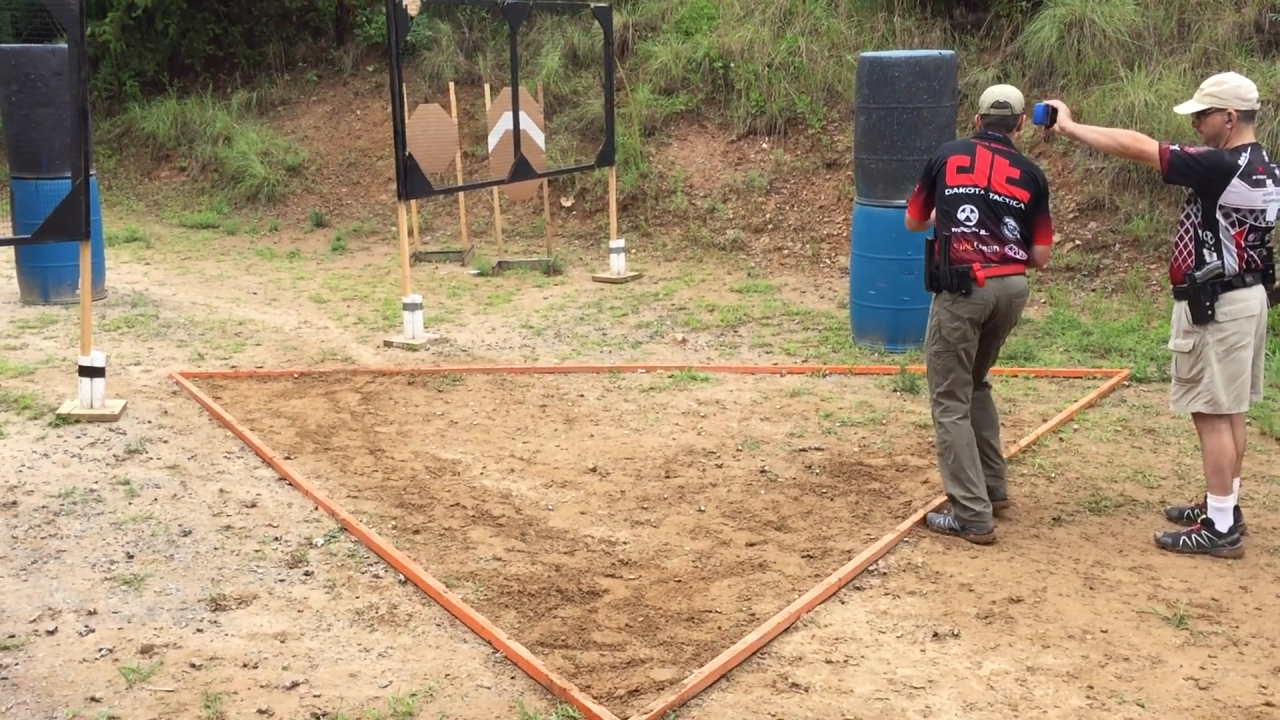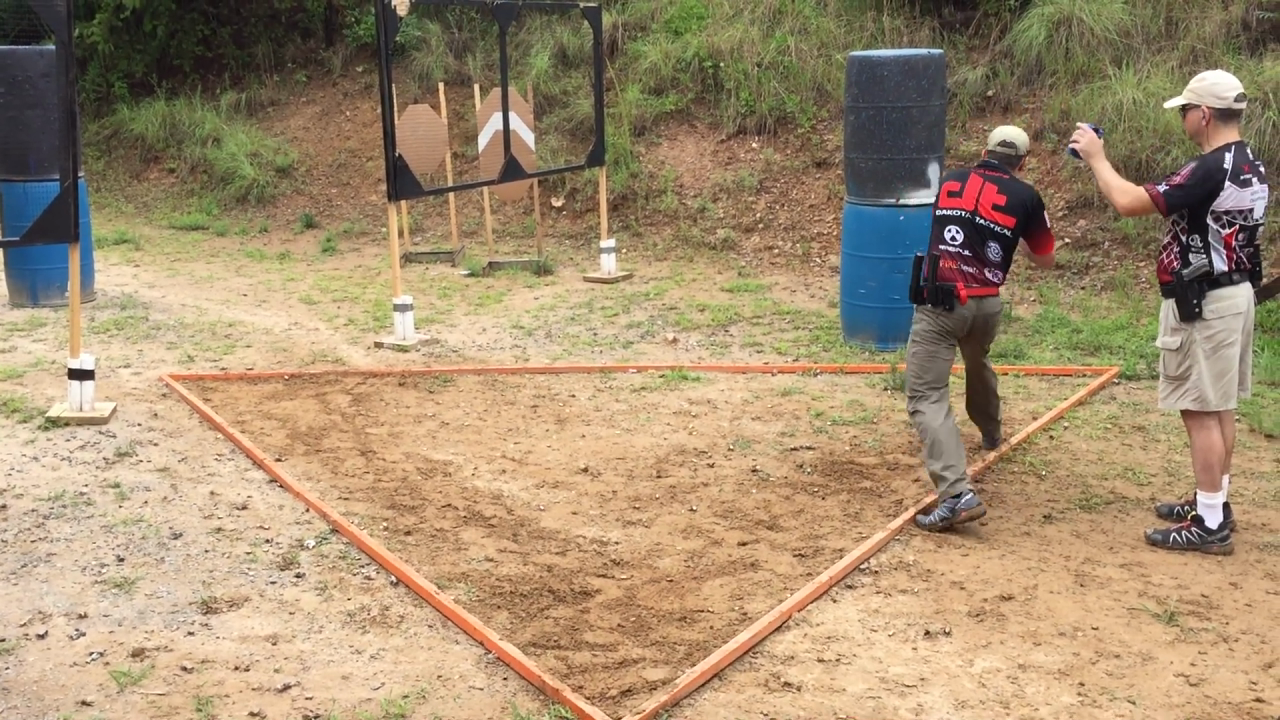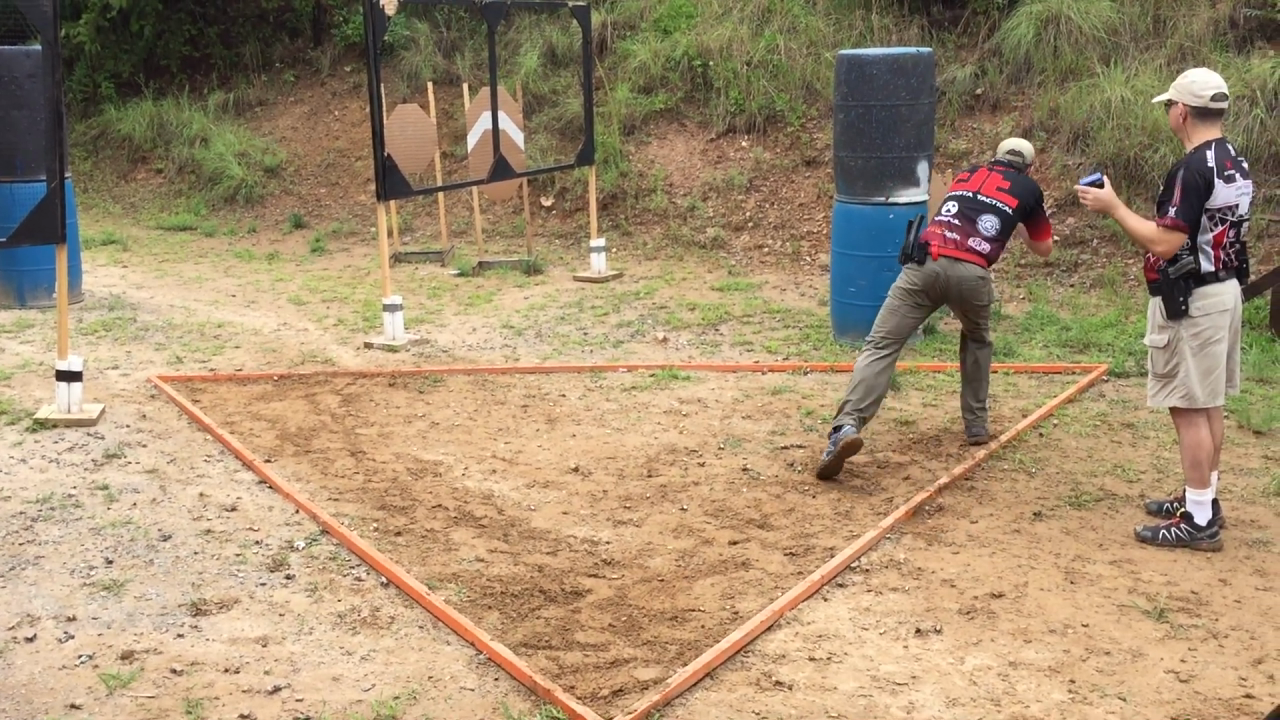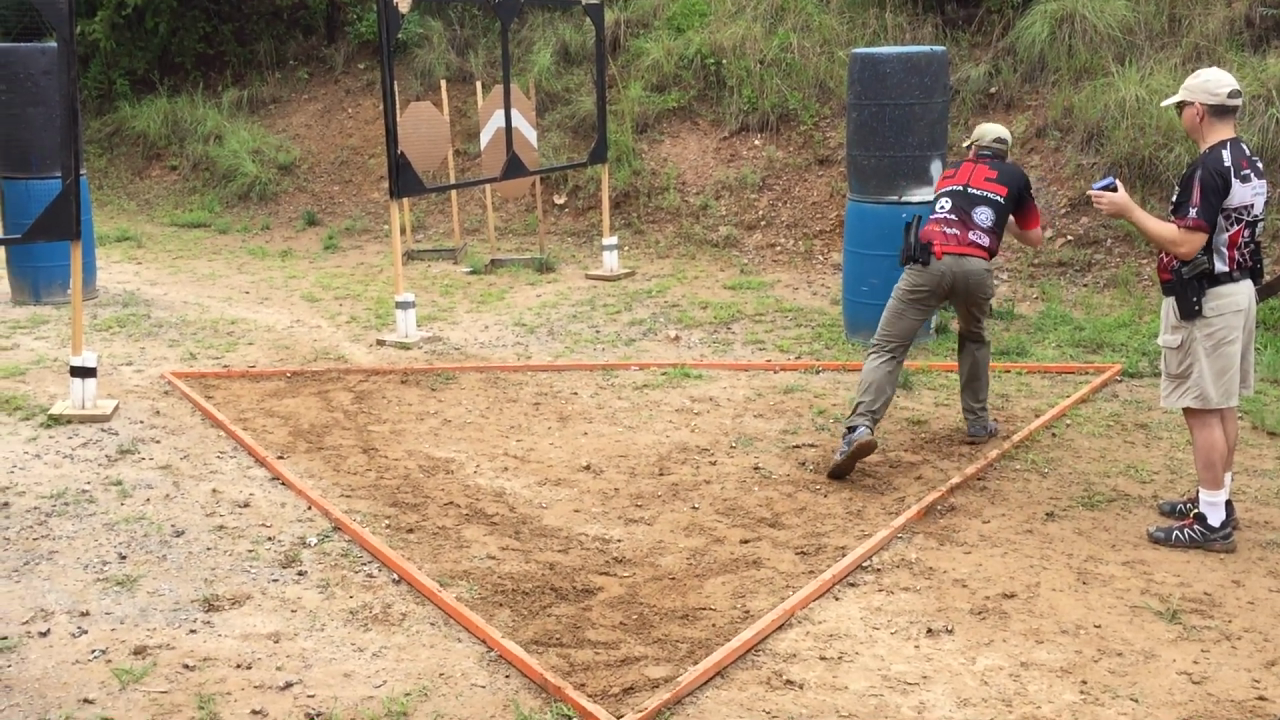
dt=0.4s
person 1, frame 1
left shoulder: (1222, 167)
left elbow: (1136, 147)
left wrist: (1070, 127)
left hip: (1215, 306)
left knee: (1213, 414)
right knee: (1231, 410)
left ankle: (1219, 528)
right ankle: (1223, 507)
person 1, frame 2
left shoulder: (1210, 171)
right shoulder: (1250, 166)
left elbow: (1129, 202)
left wrist: (1095, 157)
left hip: (1203, 303)
right hip: (1234, 293)
left knee: (1202, 411)
right knee: (1221, 406)
left ankle: (1209, 524)
right ankle: (1213, 503)
person 1, frame 3
left shoulder: (1192, 170)
right shoulder: (1234, 163)
left elbow: (1164, 243)
left wrist: (1112, 206)
left hip: (1191, 301)
right hip: (1223, 291)
left knee: (1189, 408)
right knee: (1208, 403)
left ankle: (1198, 520)
right ankle: (1202, 498)
person 1, frame 4
left shoulder: (1208, 168)
right shoulder: (1249, 162)
left elbow: (1186, 244)
left wrist: (1129, 210)
left hip: (1204, 301)
right hip: (1238, 291)
left knee: (1203, 409)
right knee: (1223, 405)
left ankle: (1212, 521)
right ankle: (1216, 501)
person 2, frame 1
left shoulder: (946, 155)
right shoulder: (1031, 174)
left elbow: (914, 222)
right elbow: (1040, 257)
left hip: (962, 290)
right hip: (1012, 288)
left knee: (951, 402)
right knee: (975, 386)
left ankle: (973, 516)
right ankle: (992, 489)
person 2, frame 2
left shoulder: (950, 181)
right shoulder: (1026, 196)
right elbow: (1045, 259)
left hip: (940, 304)
right hip: (986, 304)
left knee: (926, 401)
right knee: (976, 360)
left ankle: (958, 494)
right ankle: (990, 432)
person 2, frame 3
left shoulder: (965, 175)
right shoulder: (1028, 188)
right elbow: (1044, 249)
left hip: (924, 265)
right hip: (970, 273)
left knee: (879, 348)
right knee: (977, 340)
left ankle: (847, 426)
right ankle: (976, 424)
person 2, frame 4
left shoulder: (951, 171)
right shoulder: (1015, 177)
right elbow: (1034, 239)
left hip: (928, 263)
right hip: (974, 267)
left knee: (886, 350)
right knee: (972, 338)
left ankle: (859, 427)
right ankle: (977, 421)
